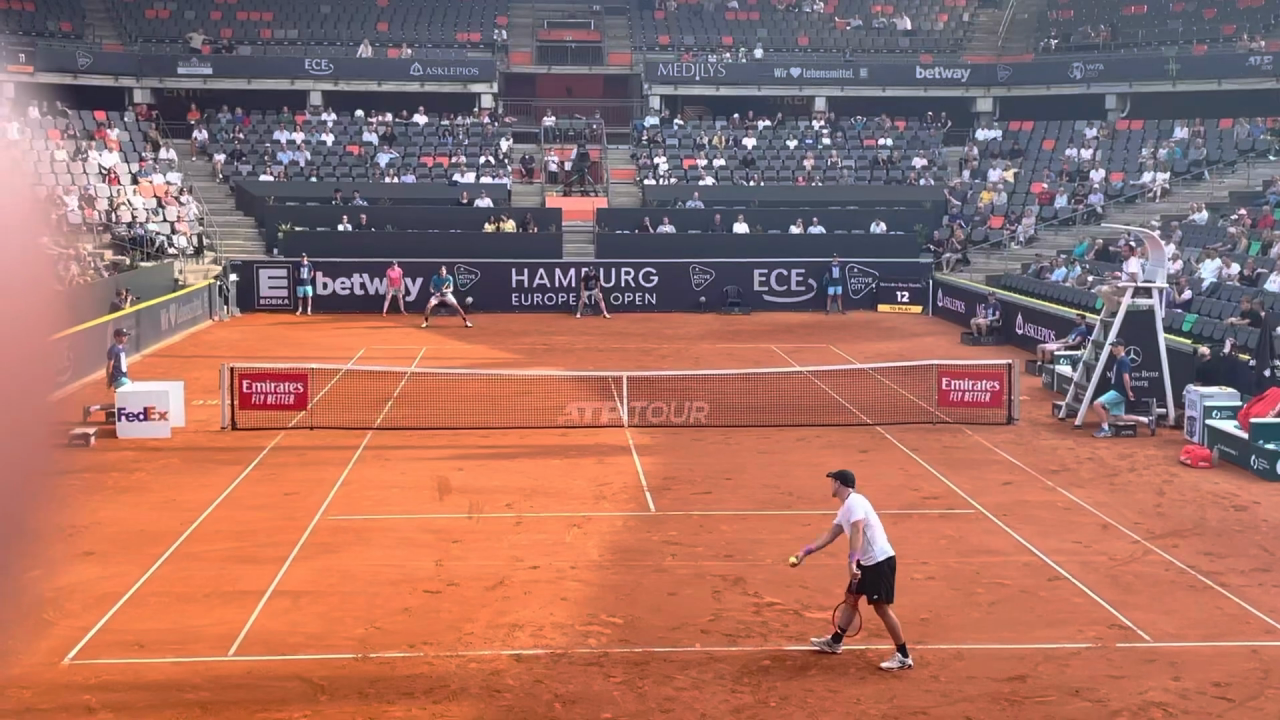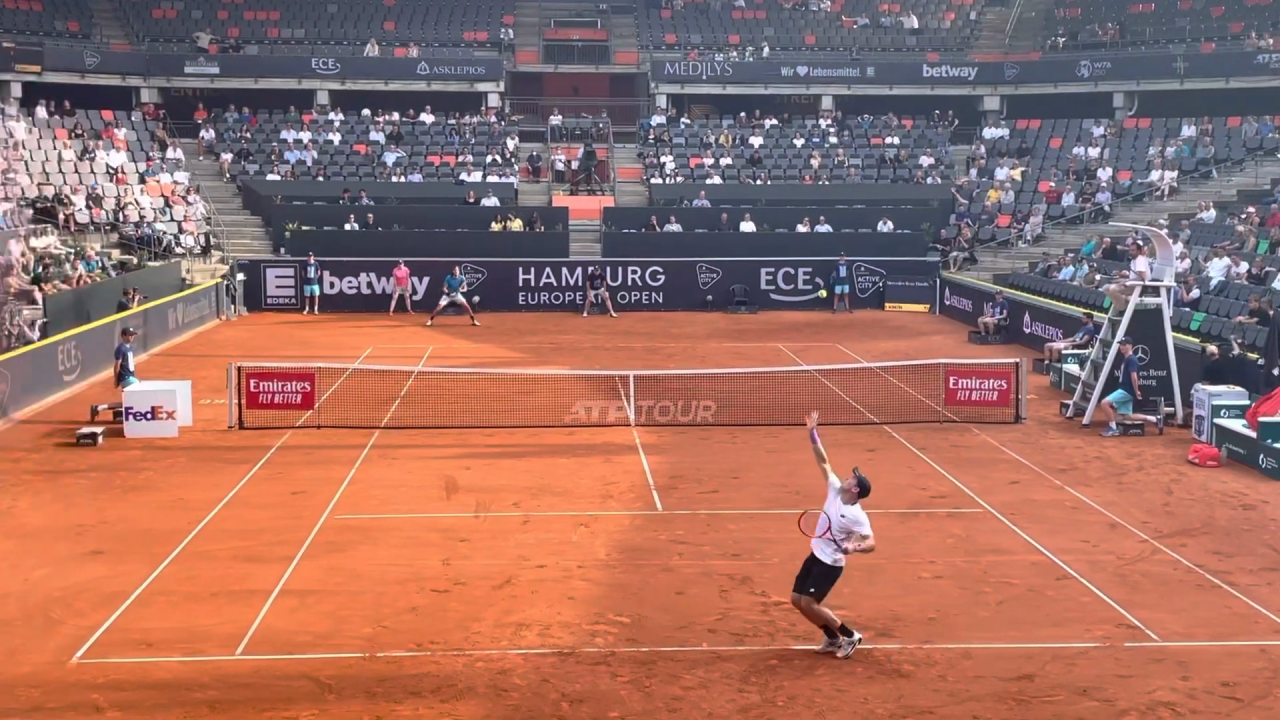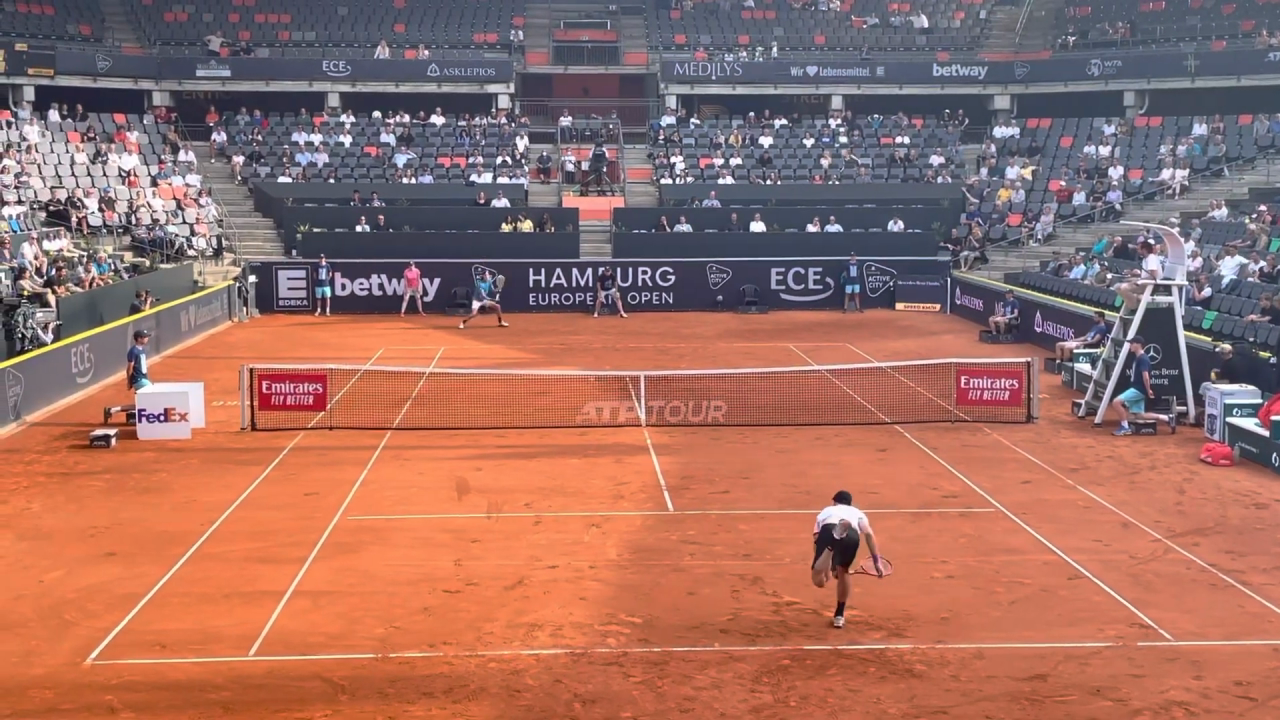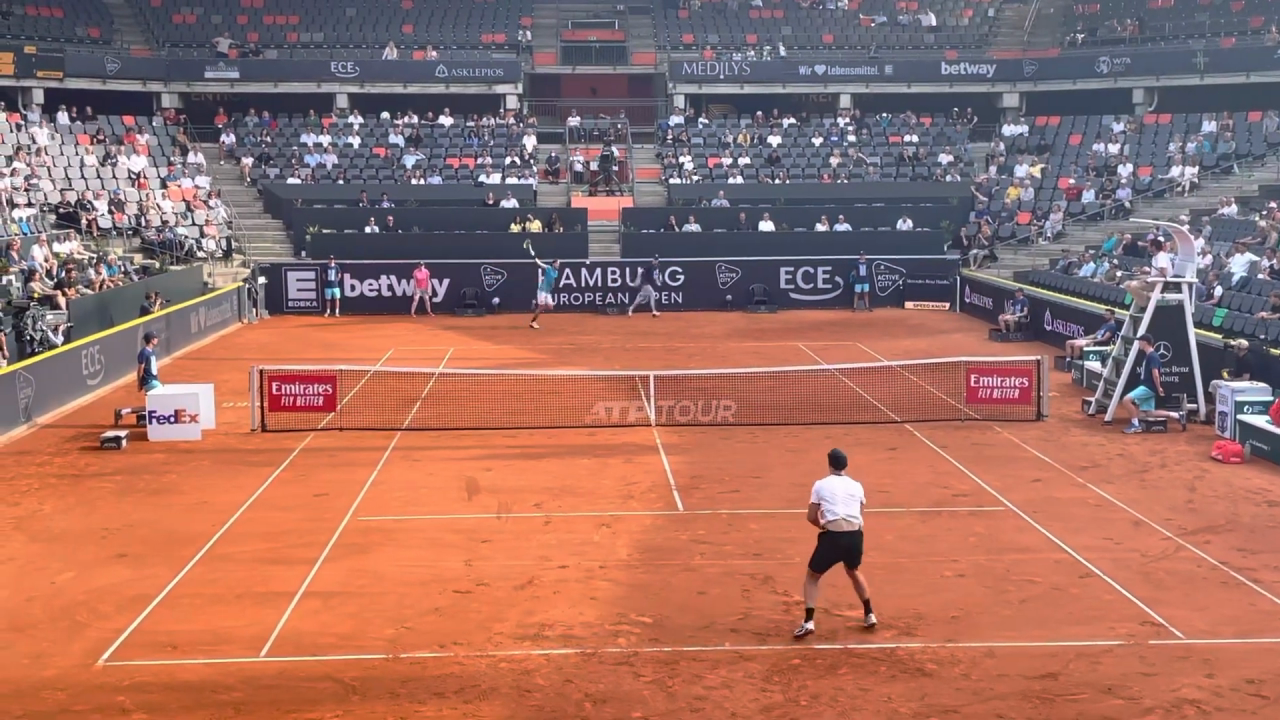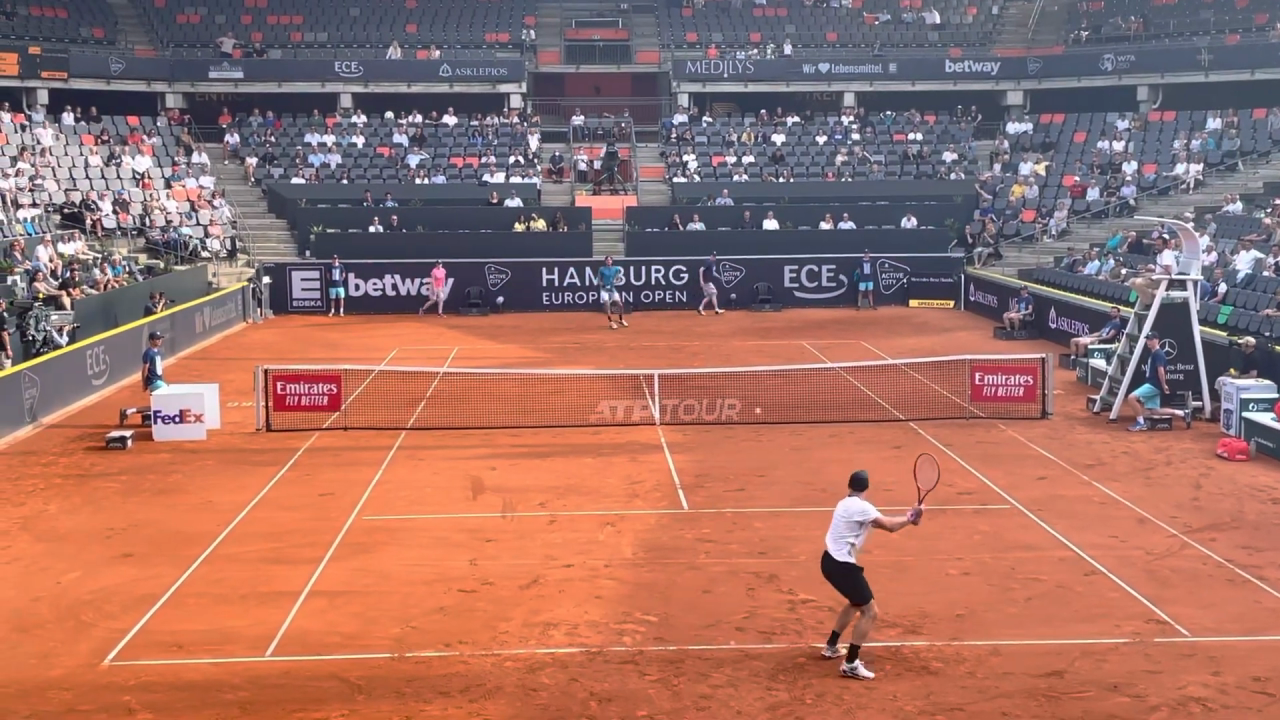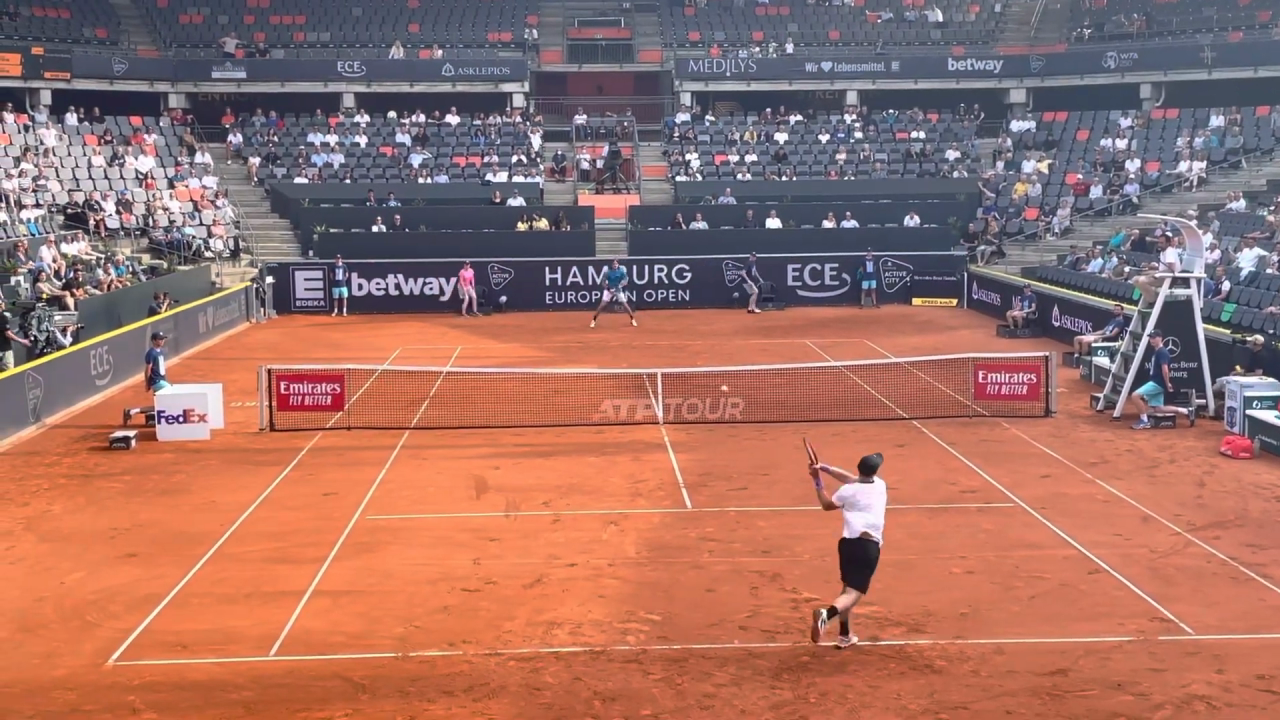
dt=0.7s
person 1, frame 1
left shoulder: (856, 503)
right shoulder: (843, 511)
left elbow: (857, 535)
right elbow: (829, 536)
left wrist: (851, 563)
right wrist: (805, 552)
left hip: (880, 561)
right hip: (865, 563)
left knee: (882, 608)
right knee: (851, 598)
left ankle: (903, 656)
right ankle: (835, 641)
person 1, frame 2
left shoulder: (858, 516)
right shoulder: (835, 491)
left elbow: (871, 543)
right elbow: (823, 461)
left wrist: (854, 548)
right wrist: (813, 433)
left hip: (830, 564)
right hip: (815, 557)
left knee: (808, 604)
right knee: (797, 600)
left ankle: (849, 636)
right ankle: (833, 638)
person 1, frame 3
left shoulder: (824, 513)
right shoulder: (857, 513)
left elbow: (817, 542)
right elbow: (869, 534)
right wrist: (877, 562)
left hip: (829, 532)
right hip: (852, 535)
left knee: (818, 580)
right knee: (842, 571)
right ankle: (839, 616)
person 1, frame 4
left shoulder: (821, 485)
right shoulder: (857, 486)
left elbow: (811, 517)
left hip: (833, 536)
right hip: (855, 536)
left knee: (812, 577)
right knee: (854, 572)
left ankle: (808, 622)
right ankle: (869, 615)
person 1, frame 5
left shoulder: (847, 503)
right shoulder: (860, 506)
left elbow: (884, 522)
right elbow: (889, 526)
left wrist: (906, 516)
right wrist: (912, 516)
left hip: (832, 561)
right hip: (840, 565)
left knee: (858, 602)
right knee: (870, 611)
left ankle: (831, 646)
right ankle: (851, 663)
person 1, frame 6
left shoulder: (847, 491)
right shoulder: (880, 485)
left elbow: (827, 505)
left wrist: (817, 481)
right wrist: (826, 468)
left hip: (848, 543)
right hip: (869, 547)
left knee: (848, 587)
right knee: (853, 594)
left ankle: (845, 634)
right ankle: (826, 614)
